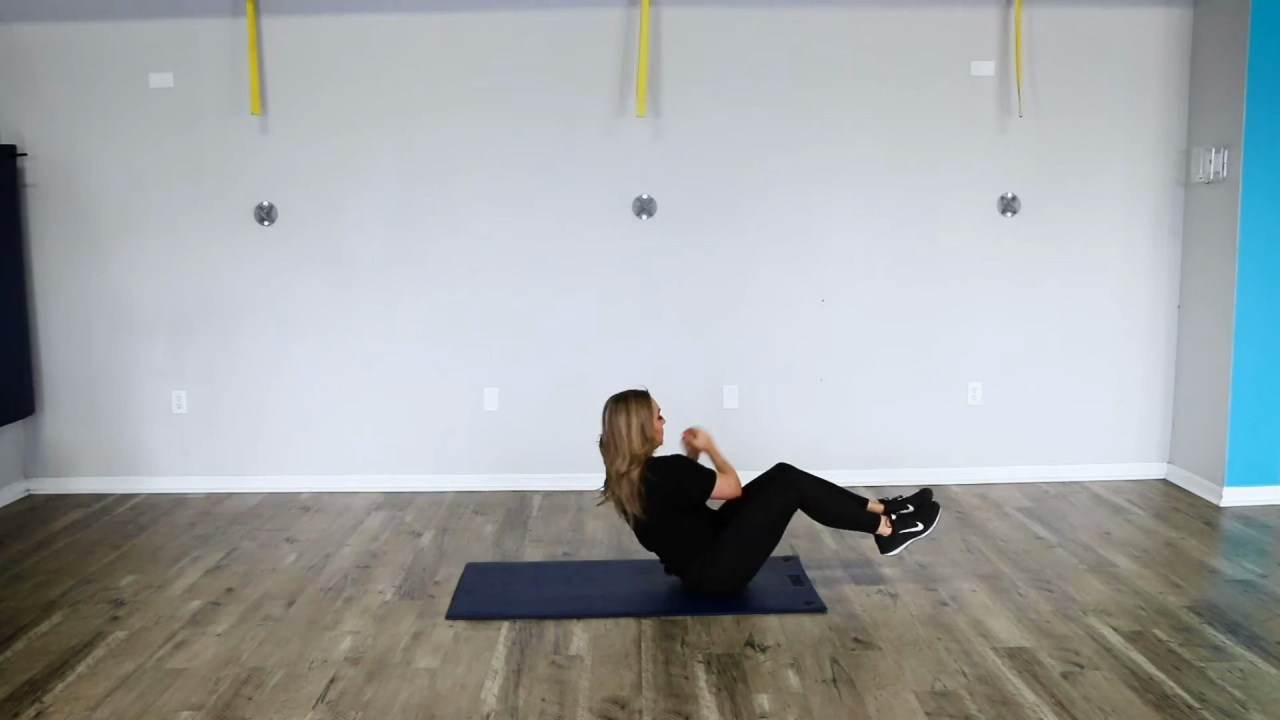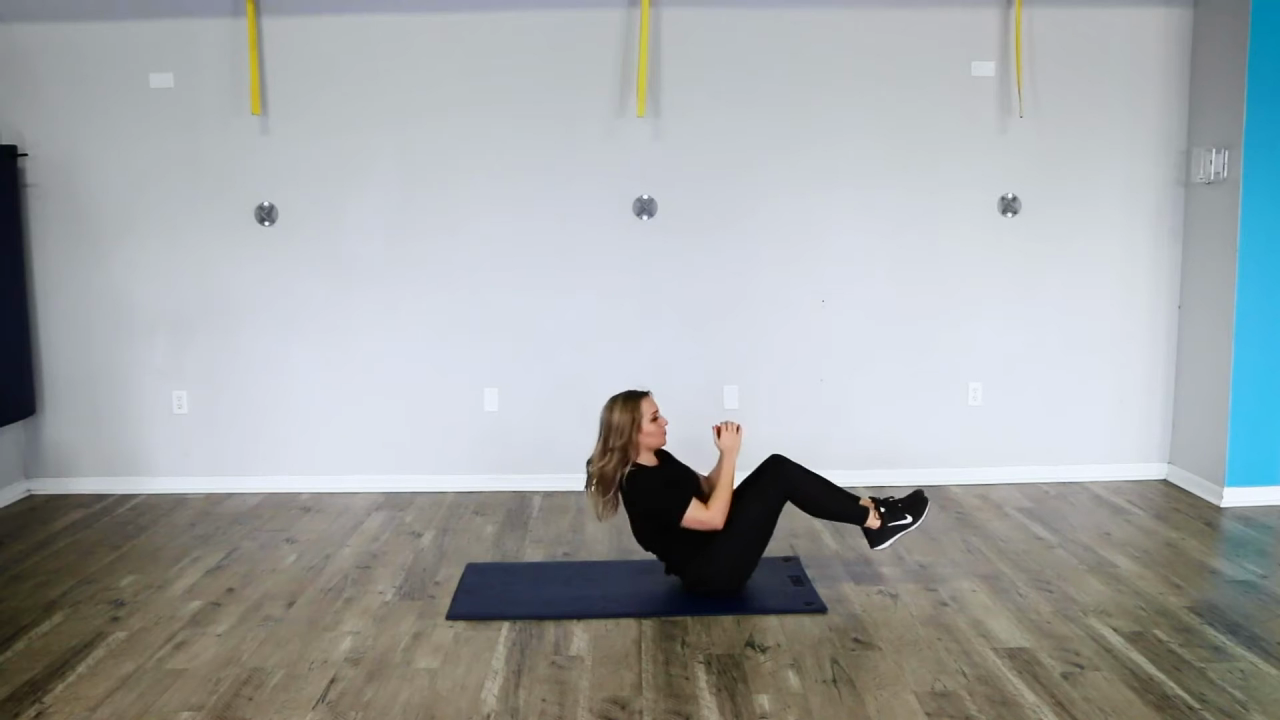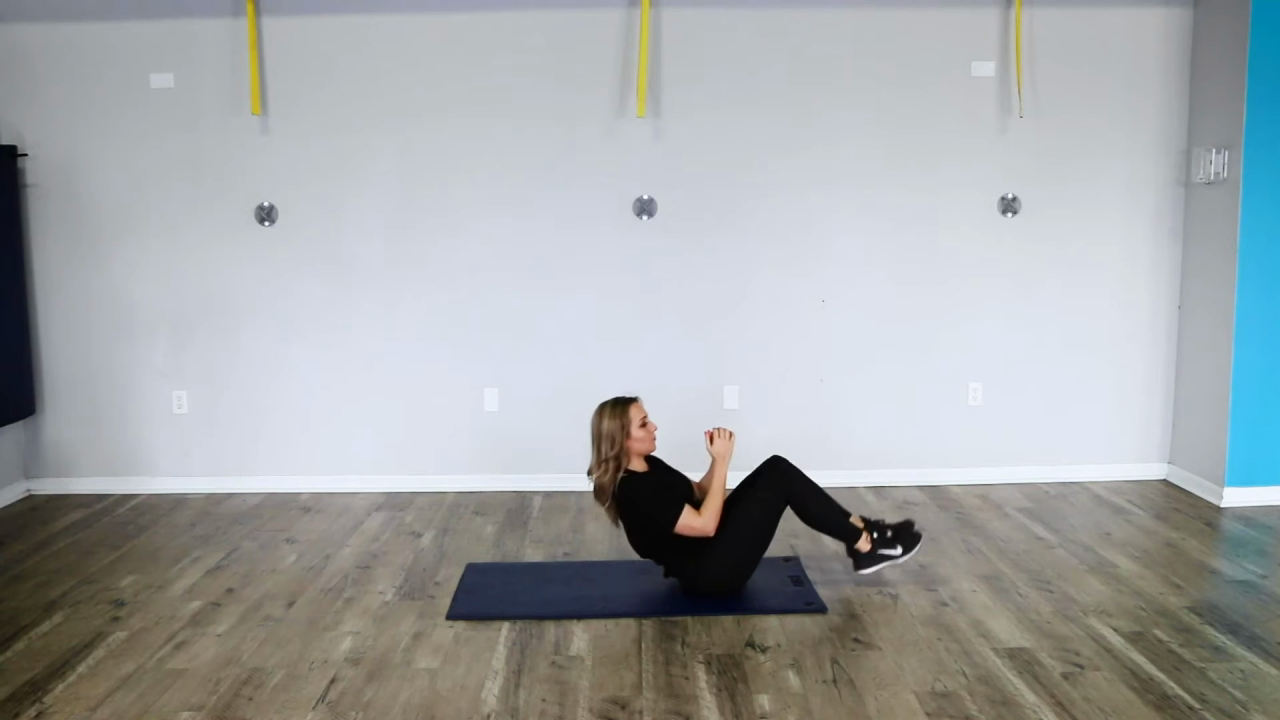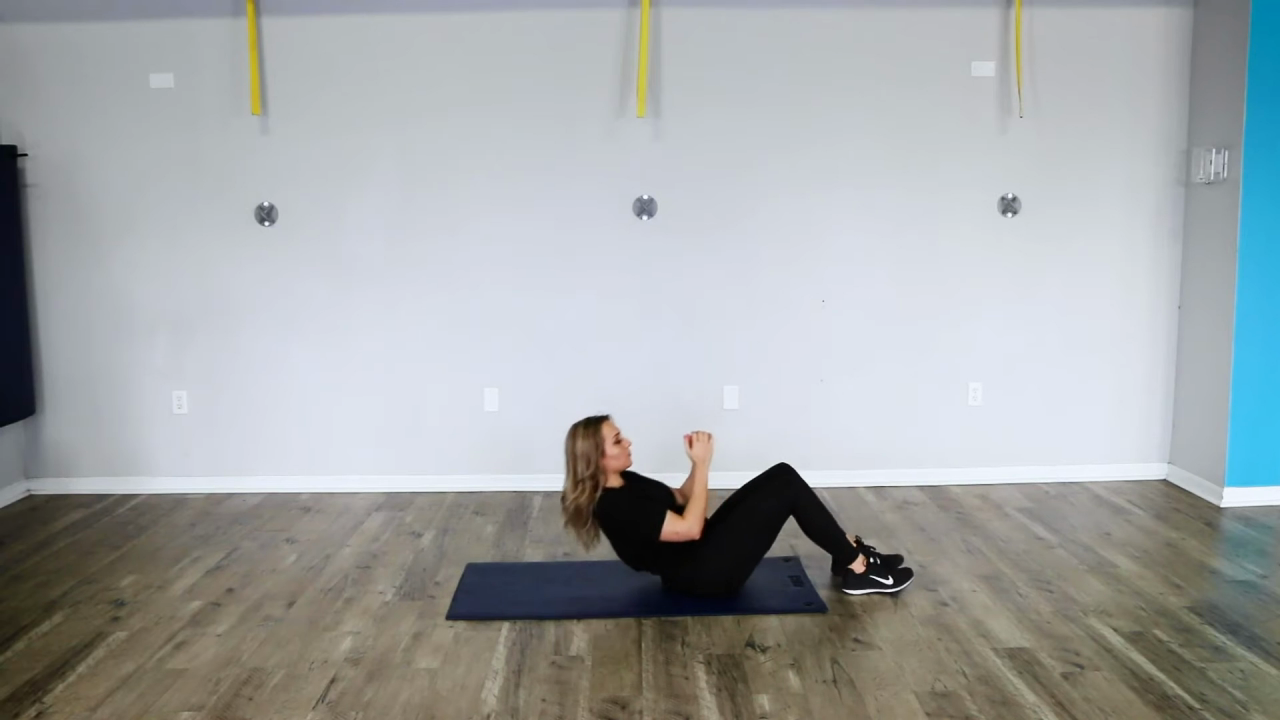
dt=0.3s
person 1, frame 1
left shoulder: (628, 473)
right shoulder: (665, 472)
right elbow: (732, 486)
left wrist: (691, 455)
right wrist: (709, 450)
left hip: (710, 544)
right hip: (712, 571)
left knee: (783, 475)
right knee: (791, 488)
left ankle: (881, 510)
right ankle: (888, 530)
person 1, frame 2
left shoulder: (655, 461)
right shoulder: (644, 486)
left elbow: (706, 488)
right elbow: (715, 518)
left wrist: (725, 453)
right wrist: (730, 455)
left hip: (710, 547)
right hip: (712, 570)
left knee: (776, 465)
right knee: (781, 479)
left ankle: (872, 507)
right ankle: (876, 523)
person 1, frame 3
left shoulder: (648, 466)
right shoulder: (635, 492)
left elbow: (698, 494)
right elbow: (705, 525)
left wrist: (717, 459)
right wrist: (722, 461)
left hip: (713, 549)
right hip: (710, 571)
left knee: (777, 468)
right knee: (783, 482)
left ankle: (860, 529)
right ankle: (866, 548)
person 1, frame 4
left shoulder: (624, 482)
right shoulder: (616, 506)
left elbow: (680, 501)
right elbow: (690, 527)
left wrist: (697, 464)
right wrist: (701, 463)
left hip: (703, 549)
right hip: (705, 572)
left knee: (781, 474)
right knee: (789, 489)
left ankle: (851, 549)
right ankle: (857, 570)
